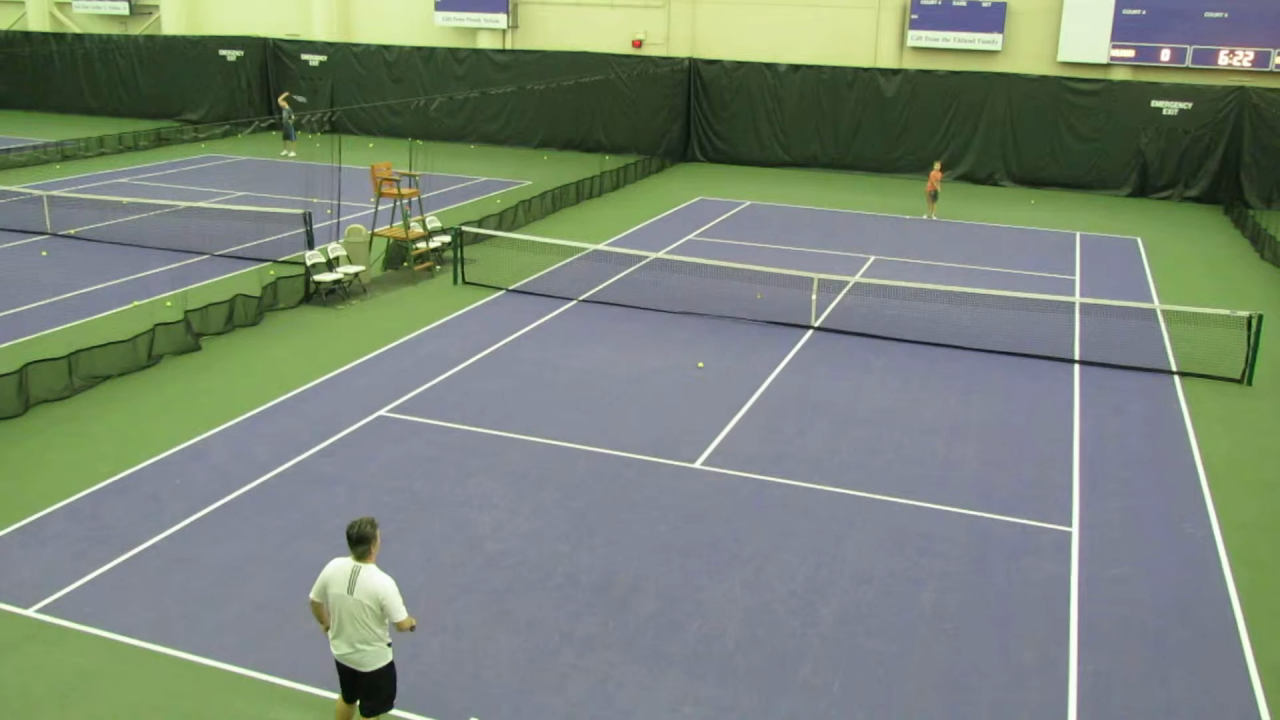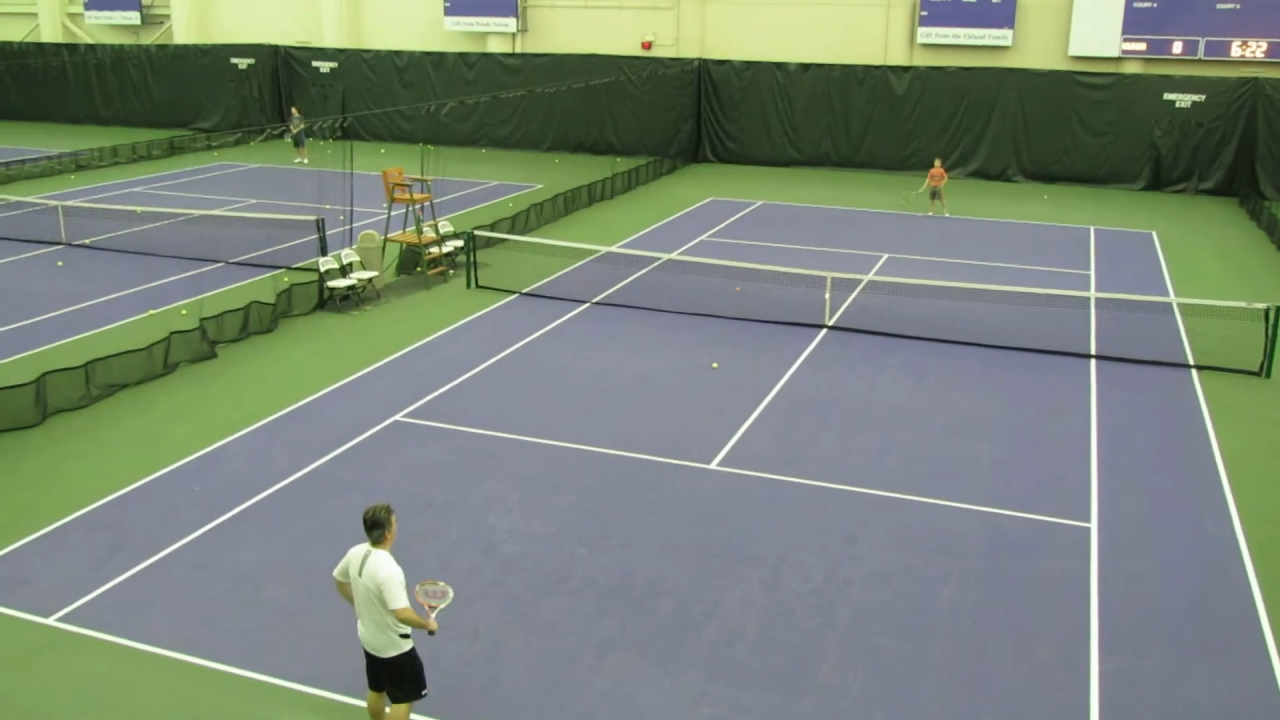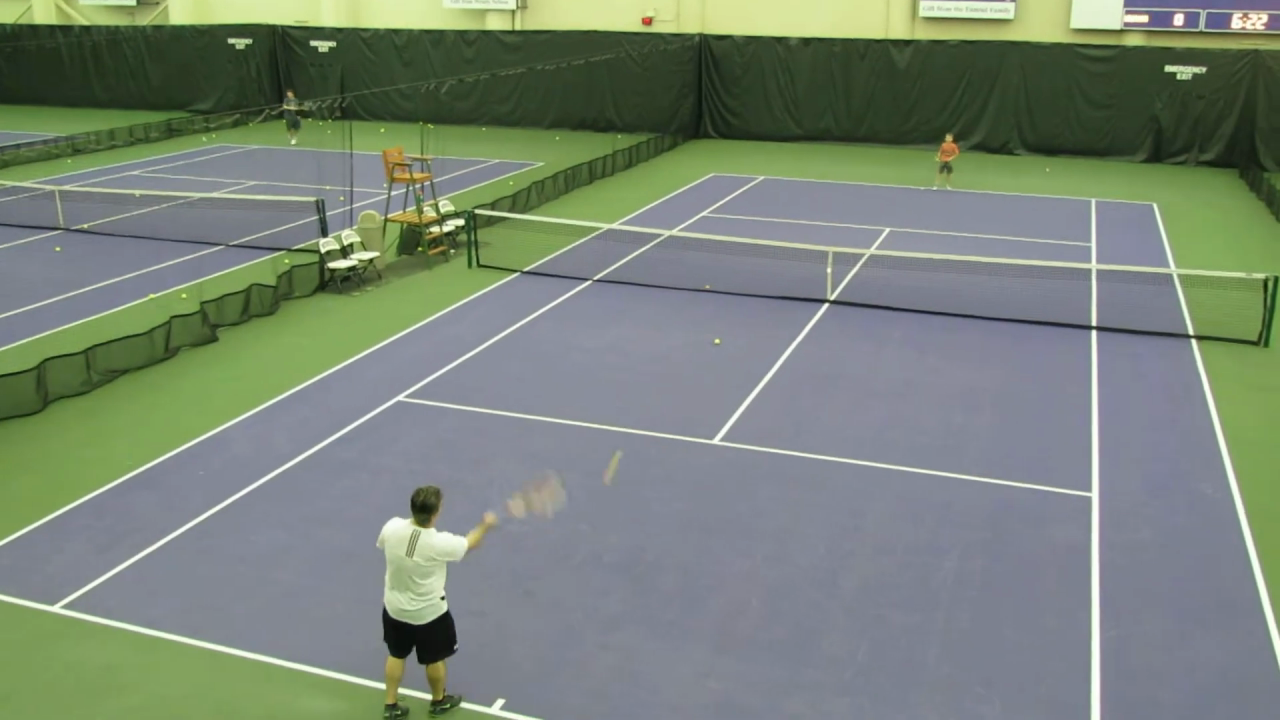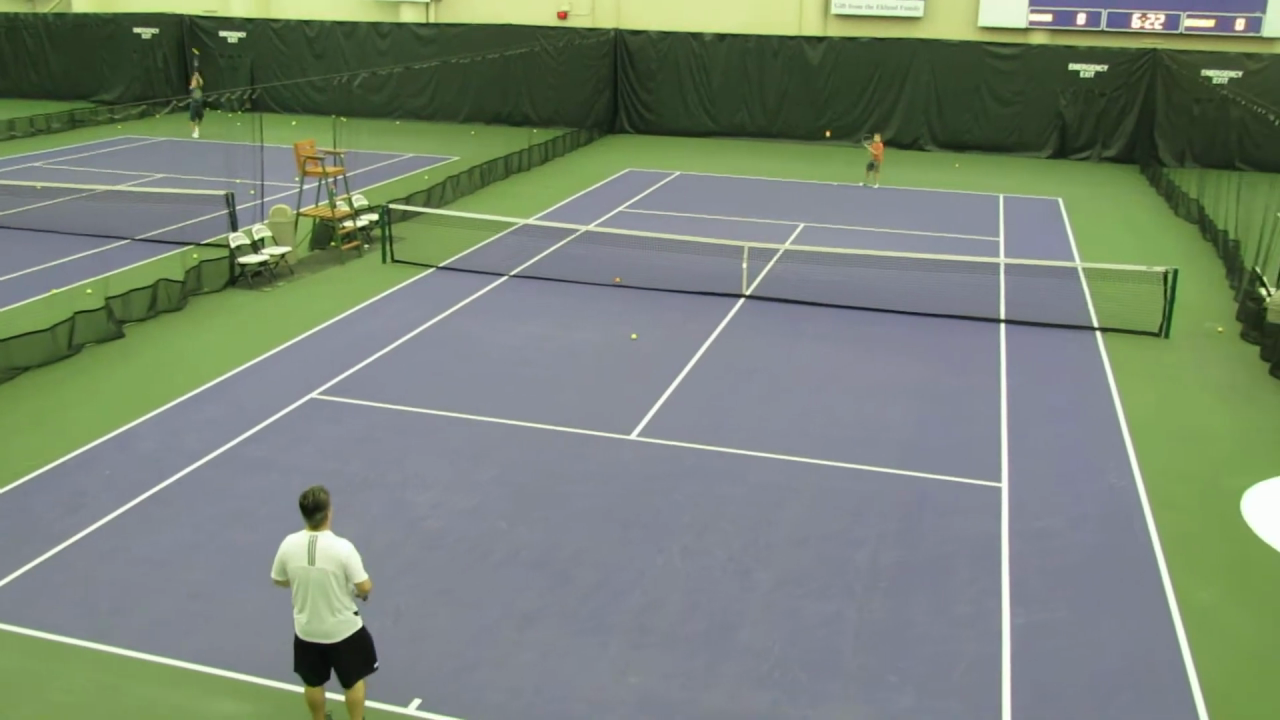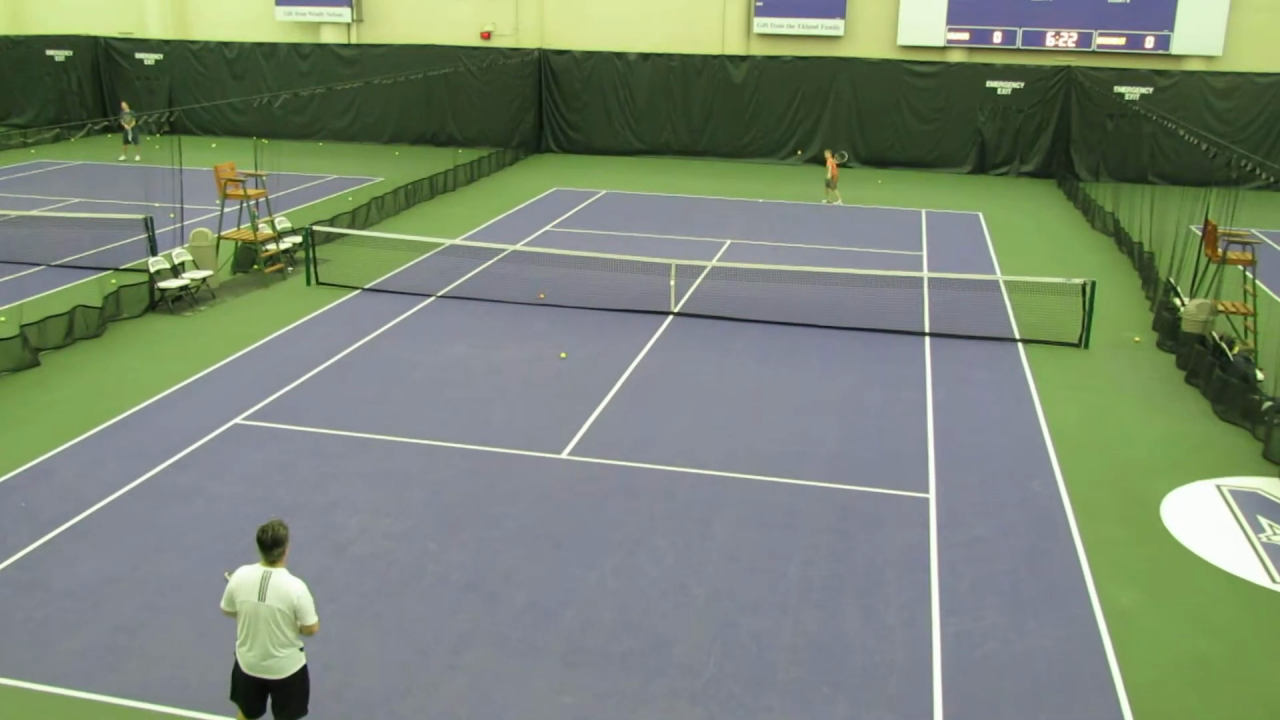
dt=1s
person 1, frame 1
left shoulder: (333, 568)
right shoulder: (382, 583)
left elbow: (315, 602)
right elbow: (402, 625)
left wrist: (325, 623)
right wrist: (412, 621)
left hip: (341, 651)
right hip: (373, 659)
left knee: (347, 698)
person 1, frame 2
left shoulder: (355, 554)
right shoulder: (388, 569)
left elbow: (340, 581)
right elbow: (402, 614)
right wrist: (427, 623)
left hip: (369, 638)
right hip: (394, 646)
left knee: (376, 690)
right knee: (403, 699)
person 1, frame 3
left shoulder: (392, 527)
right shoulder: (441, 543)
right elbow: (469, 543)
right wrist: (485, 526)
left hip: (394, 608)
right hip: (429, 613)
left knee: (396, 654)
right knee: (435, 659)
right ankle: (439, 701)
person 1, frame 4
left shoulder: (289, 544)
right shoulder: (342, 548)
left elbow: (279, 580)
right elbow: (365, 588)
right wrist: (359, 593)
left hip: (307, 630)
right hip: (344, 629)
left knee: (313, 682)
right knee: (354, 680)
person 1, frame 5
left shoulder: (240, 576)
right shoulder: (295, 587)
left elbow: (228, 611)
right elbow: (311, 629)
left hip: (248, 662)
right hip: (285, 667)
